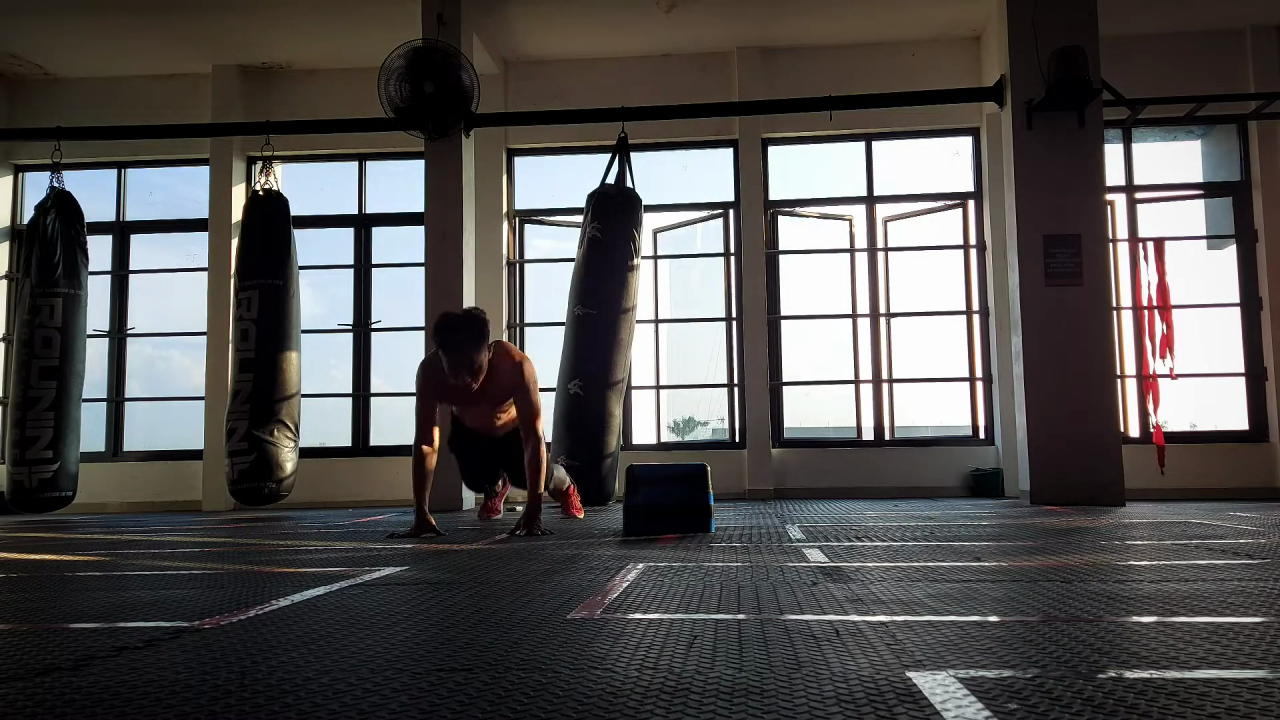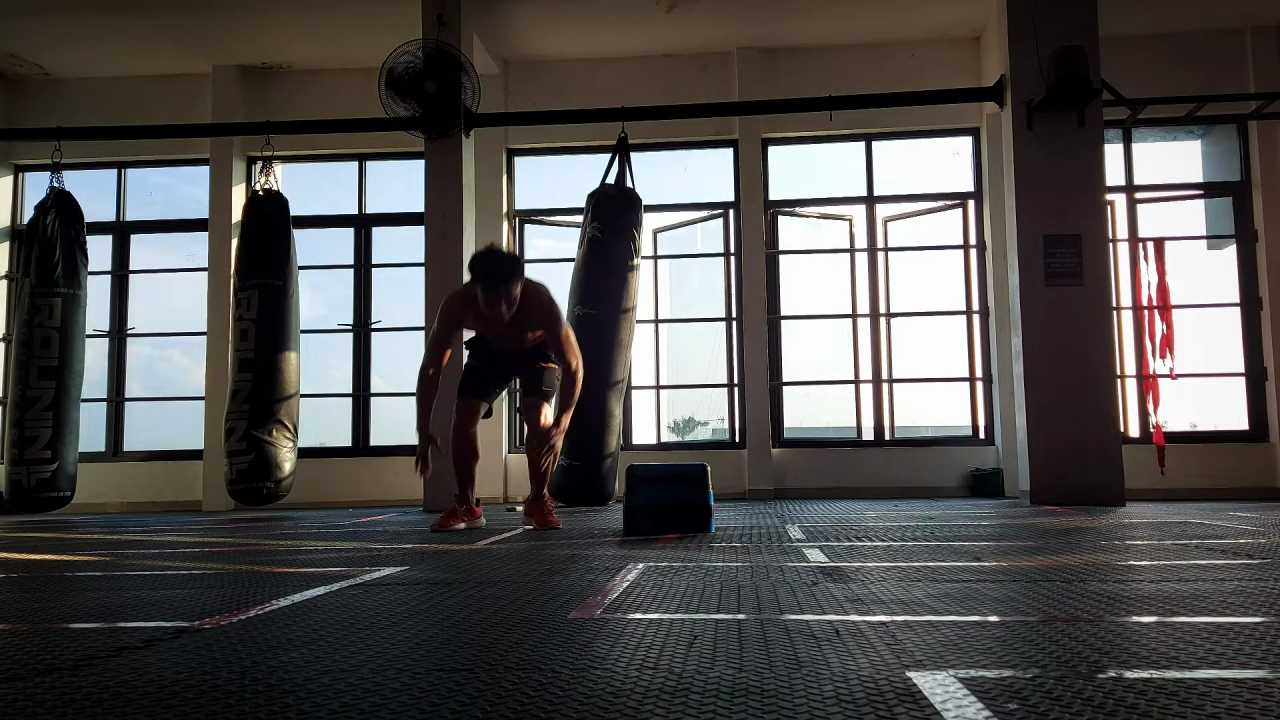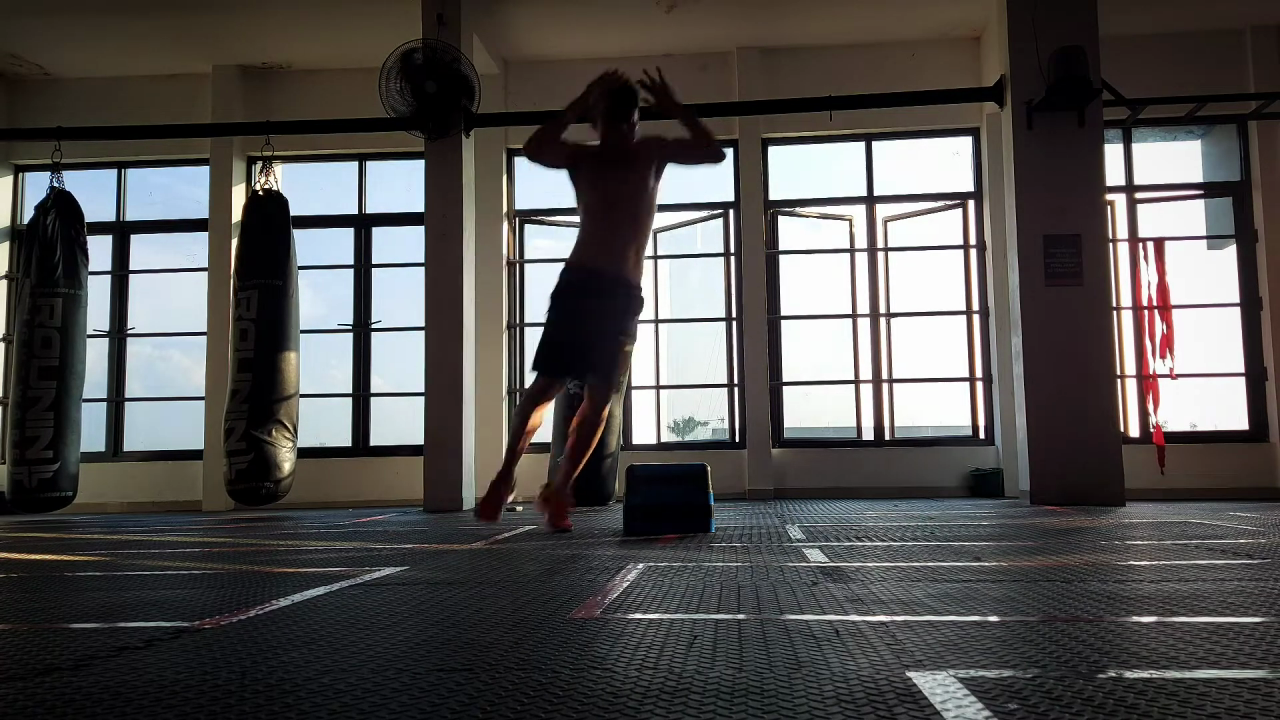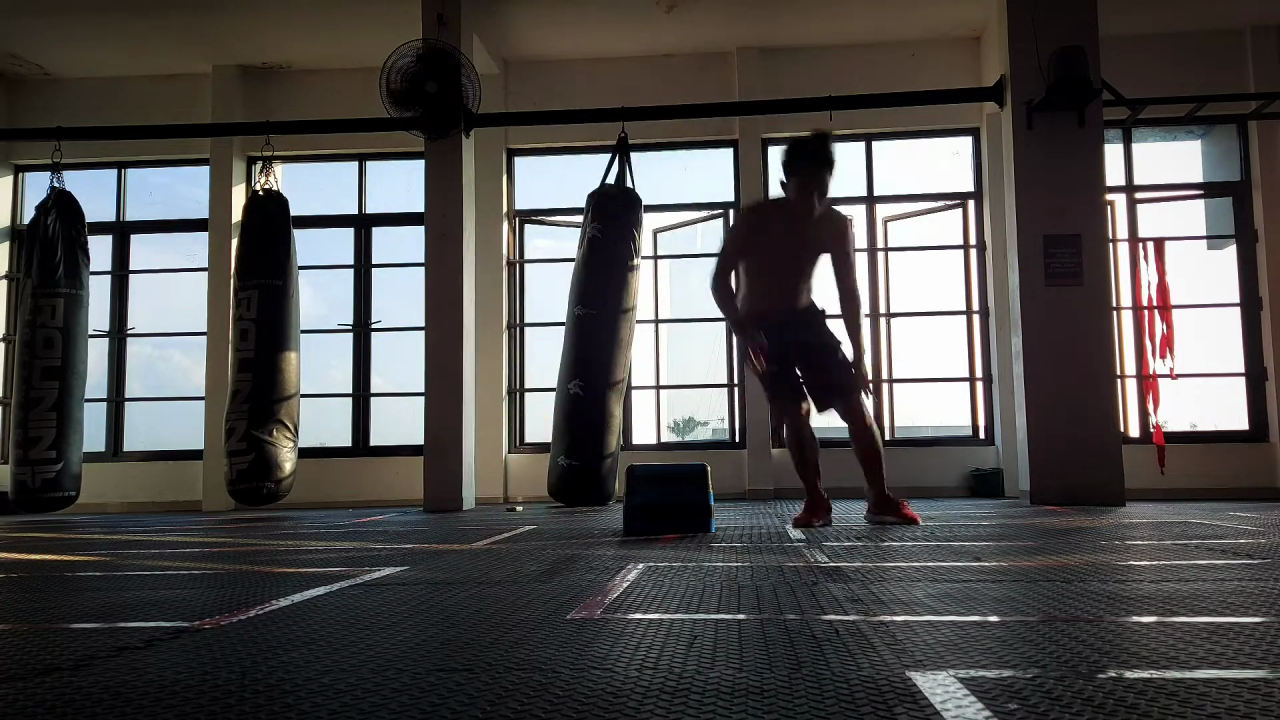
dt=0.5s
person 1, frame 1
left shoulder: (516, 366)
right shoulder: (431, 371)
left elbow: (534, 439)
right elbow: (425, 443)
left wrist: (533, 513)
right wrist: (422, 514)
left ankle: (564, 486)
right ankle: (496, 487)
person 1, frame 2
left shoulder: (541, 302)
right shoulder: (458, 303)
left elbow: (574, 367)
right elbow: (431, 369)
left wrist: (561, 426)
right wrist: (424, 432)
left hip: (539, 348)
right hip: (488, 349)
left knee: (540, 419)
right knee: (463, 421)
left ankle: (538, 500)
right ankle: (465, 504)
person 1, frame 3
left shoulder: (653, 154)
right shoulder: (583, 159)
left elbow: (713, 153)
right elbow: (534, 148)
left wrist: (675, 108)
right wrist: (577, 106)
left hip: (624, 293)
right hip: (579, 283)
left knee: (599, 400)
right knee: (543, 389)
left ankle: (557, 493)
right ankle: (503, 481)
person 1, frame 4
left shoulder: (837, 226)
right shoulder: (755, 219)
left elbow: (848, 292)
right elbow: (721, 279)
left wrist: (858, 356)
right wrist: (742, 328)
left hip: (805, 319)
right hip: (759, 326)
left knee: (855, 406)
right knee: (795, 411)
left ankle: (880, 499)
right ankle: (815, 500)
